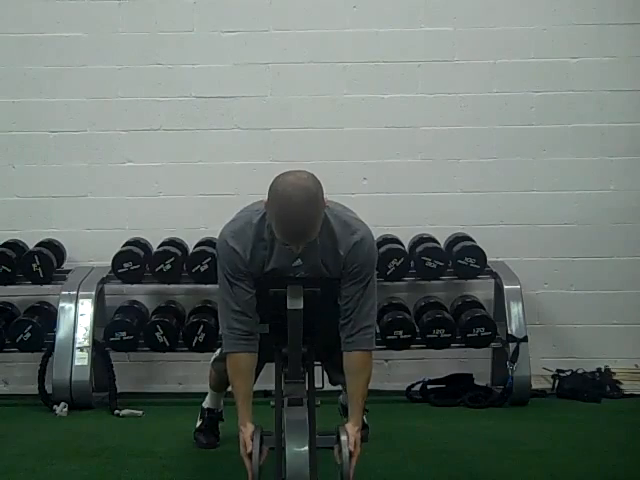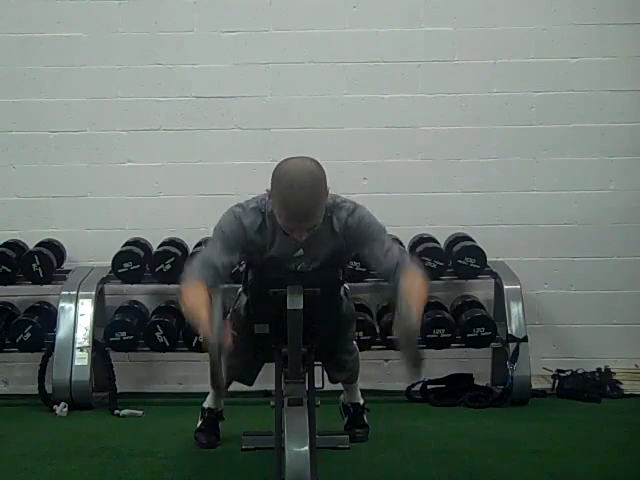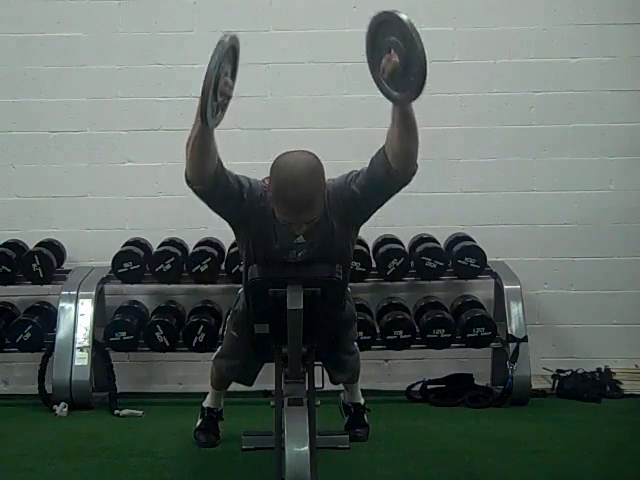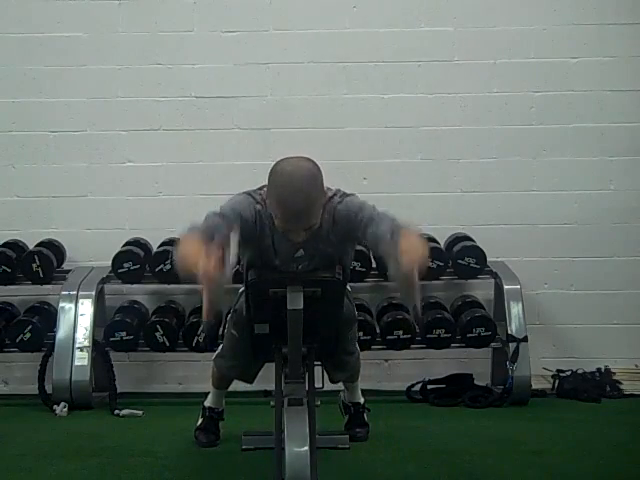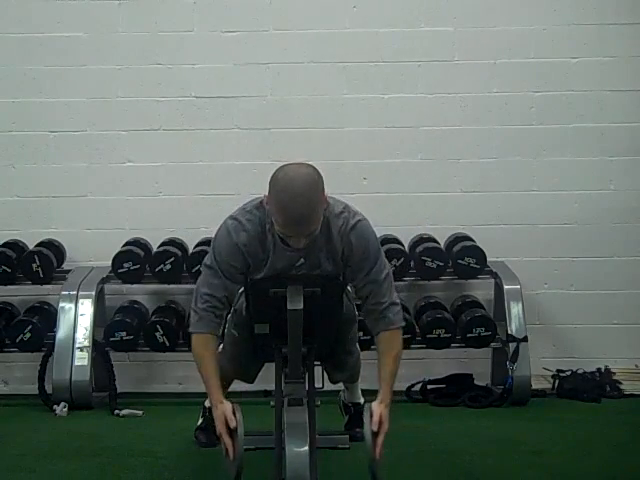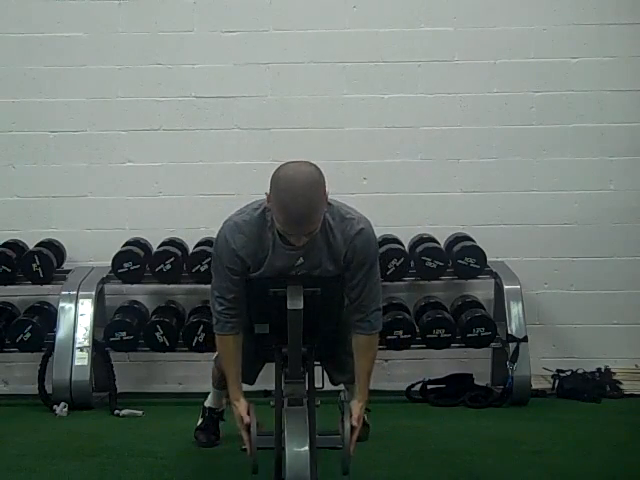
dt=0.4s
person 1, frame 1
left shoulder: (355, 238)
right shoulder: (237, 238)
left elbow: (358, 332)
right elbow: (239, 332)
left wrist: (354, 419)
right wrist: (245, 421)
right hip: (259, 307)
right knee: (228, 358)
left ankle: (348, 404)
right ankle: (211, 407)
person 1, frame 2
left shoulder: (351, 219)
right shoulder: (243, 220)
left elbow: (397, 264)
right elbow: (200, 272)
left wrist: (411, 310)
right wrist: (205, 320)
left knee: (345, 362)
right knee: (230, 358)
left ankle: (353, 402)
right ankle: (212, 406)
person 1, frame 3
left shoulder: (345, 200)
right shoulder: (249, 202)
left elbow: (400, 168)
right elbow: (200, 178)
left wrist: (401, 101)
left knee: (345, 364)
right knee: (229, 365)
left ankle: (353, 402)
right ankle: (212, 407)
person 1, frame 4
left shoulder: (345, 210)
right shoulder: (247, 209)
left elbow: (400, 237)
right elbow: (189, 246)
left wrist: (410, 259)
right wrist: (202, 264)
left knee: (346, 358)
right knee: (231, 357)
left ankle: (354, 401)
right ankle: (213, 405)
person 1, frame 5
left shoulder: (353, 229)
right shoulder: (237, 231)
left elbow: (385, 311)
right elbow: (205, 312)
left wrist: (384, 398)
right wrist: (217, 401)
left knee: (345, 362)
right knee: (232, 361)
left ankle: (352, 400)
right ankle: (210, 408)
person 1, frame 6
left shoulder: (355, 232)
right shoulder: (236, 234)
left elbow: (366, 317)
right elbow: (226, 316)
left wrist: (361, 398)
right wrist: (236, 396)
left knee: (347, 362)
right knee: (230, 360)
left ankle: (348, 397)
right ankle: (213, 405)
